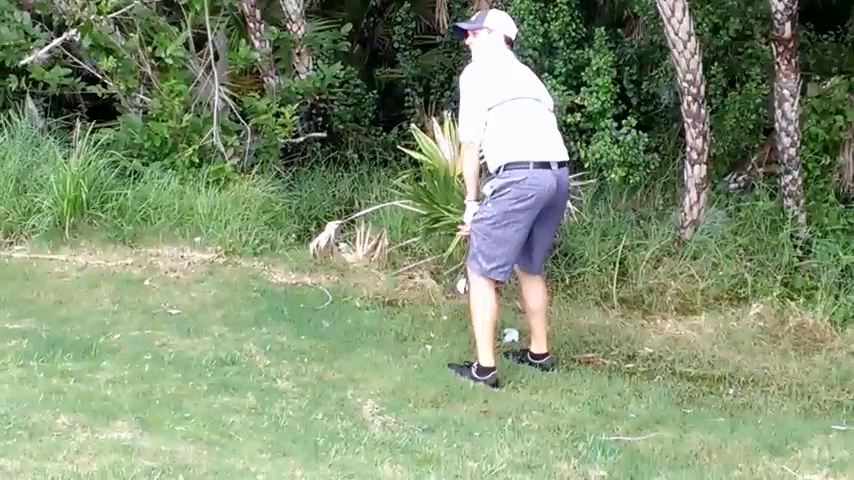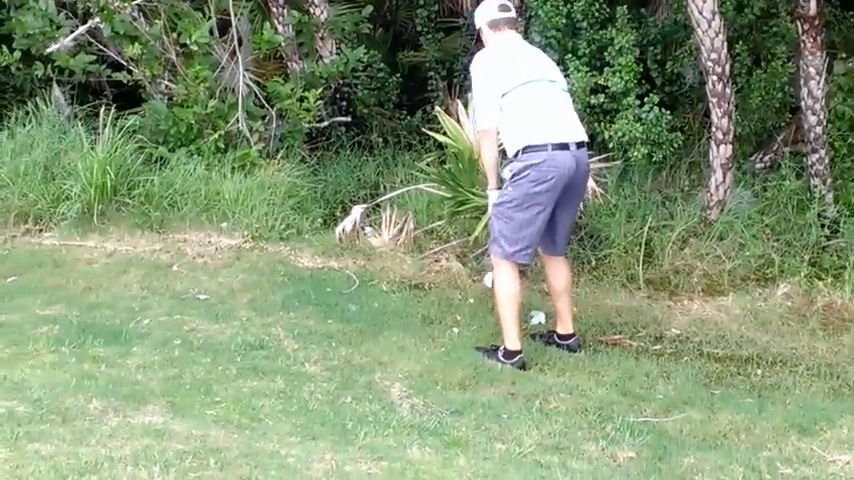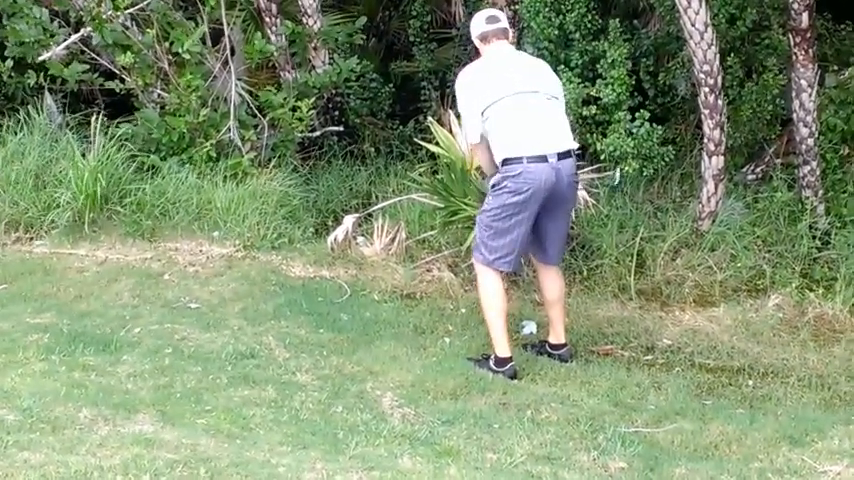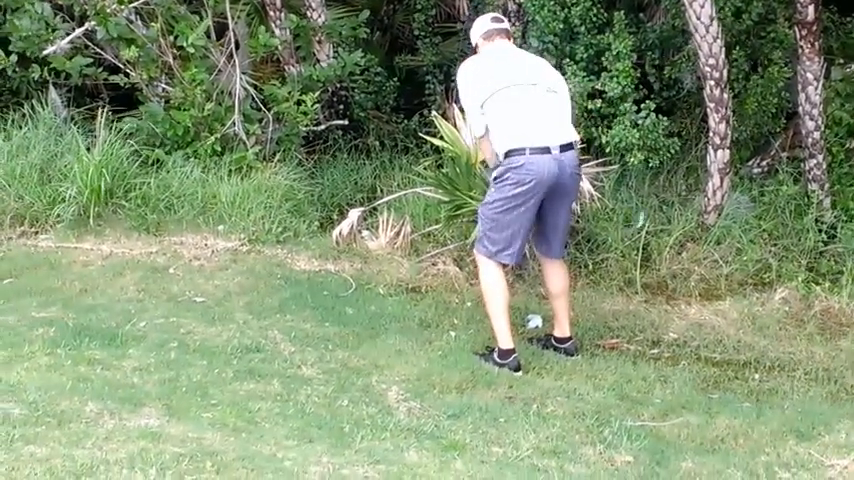
dt=0.7s
person 1, frame 1
left shoulder: (478, 71)
right shoulder: (527, 75)
left elbow: (470, 141)
left wrist: (471, 202)
left hip: (520, 176)
right hip: (558, 173)
left knee: (481, 272)
right knee: (529, 268)
left ankle: (485, 368)
right ankle: (539, 352)
person 1, frame 2
left shoulder: (487, 58)
right shoulder: (540, 57)
left elbow: (487, 131)
left wrist: (493, 189)
left hip: (538, 158)
right hip: (576, 154)
left knee: (503, 255)
right knee: (553, 249)
left ankle: (511, 351)
right ankle: (565, 333)
person 1, frame 3
left shoulder: (470, 76)
right shoulder: (539, 67)
left elbow: (477, 144)
left wrist: (497, 177)
left hip: (521, 170)
right hip: (565, 165)
left knee: (487, 264)
right knee: (548, 259)
left ankle: (502, 359)
right ankle: (558, 343)
person 1, frame 4
left shoulder: (470, 68)
right shoulder: (543, 66)
left elbow: (481, 137)
left wrist: (503, 170)
left hip: (523, 162)
right hip: (566, 158)
left knee: (487, 256)
right knee: (551, 252)
left ankle: (505, 351)
right ankle: (563, 336)
